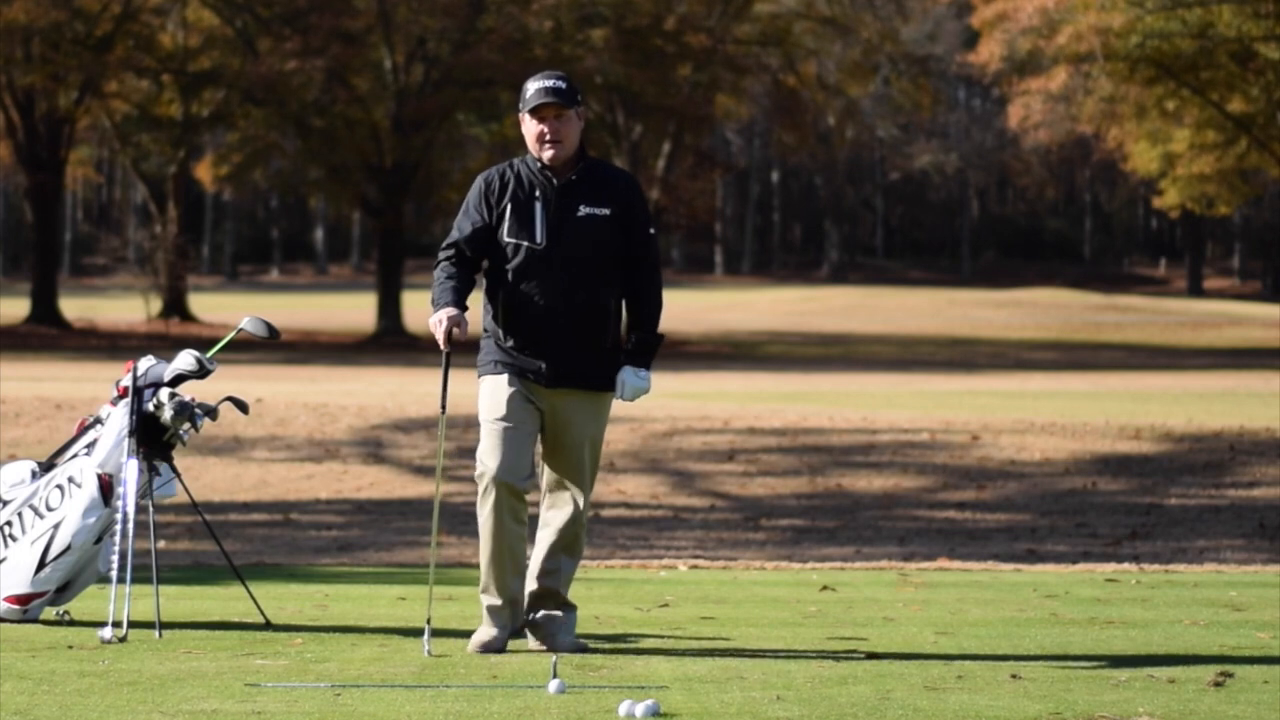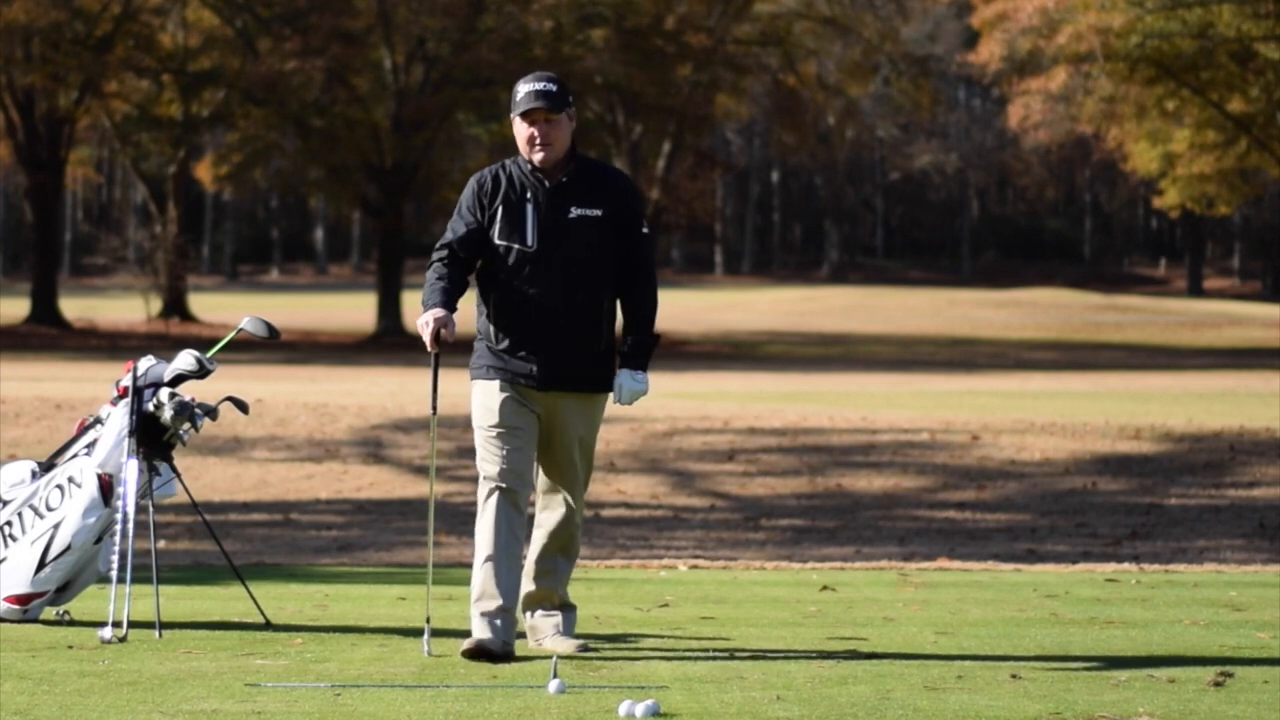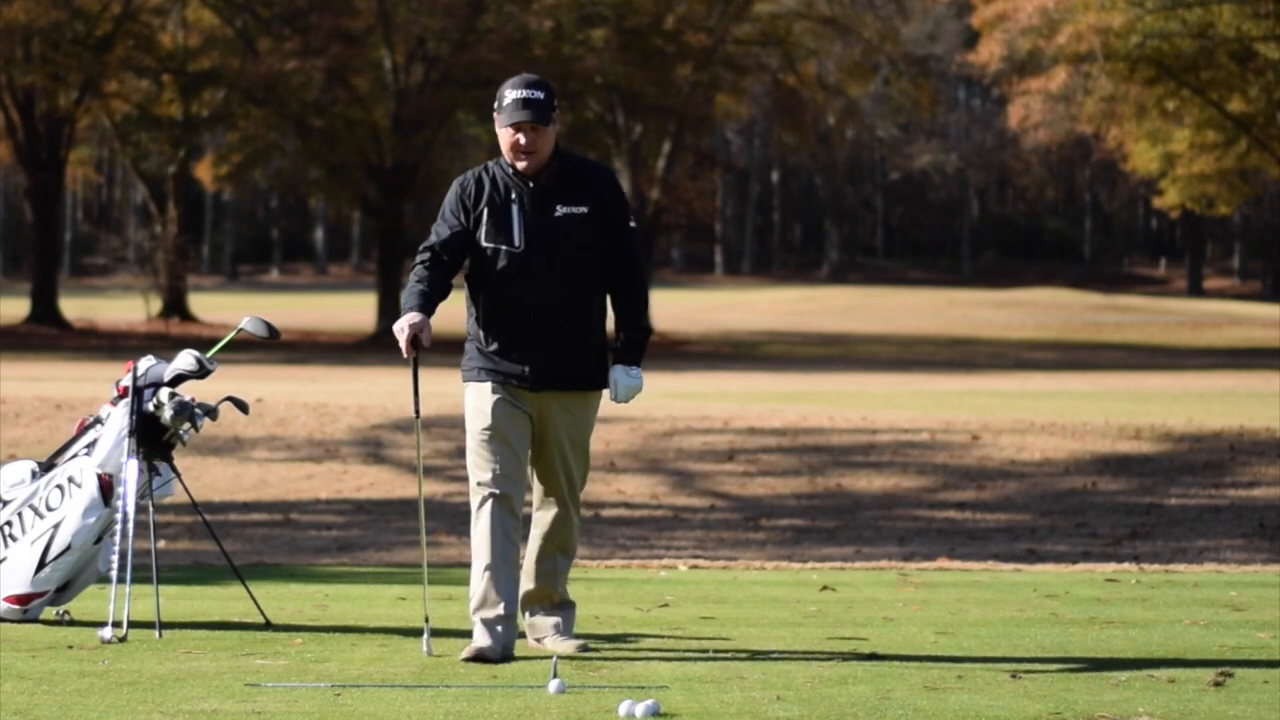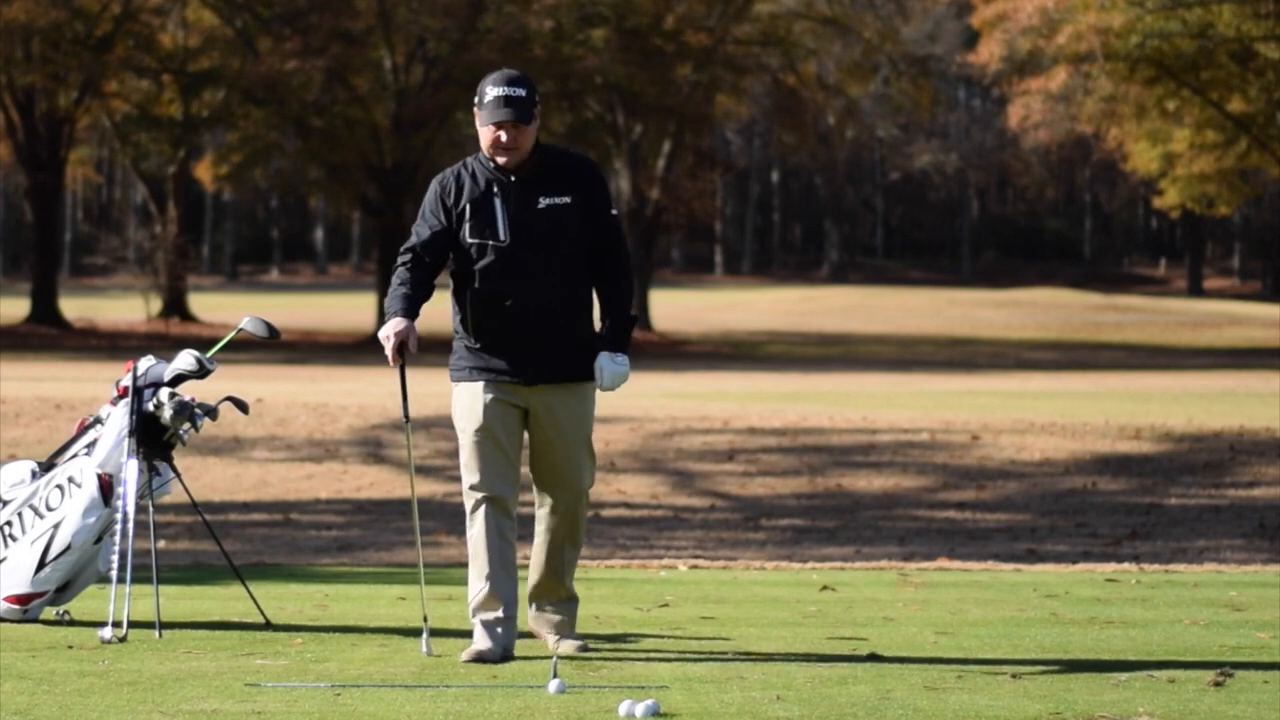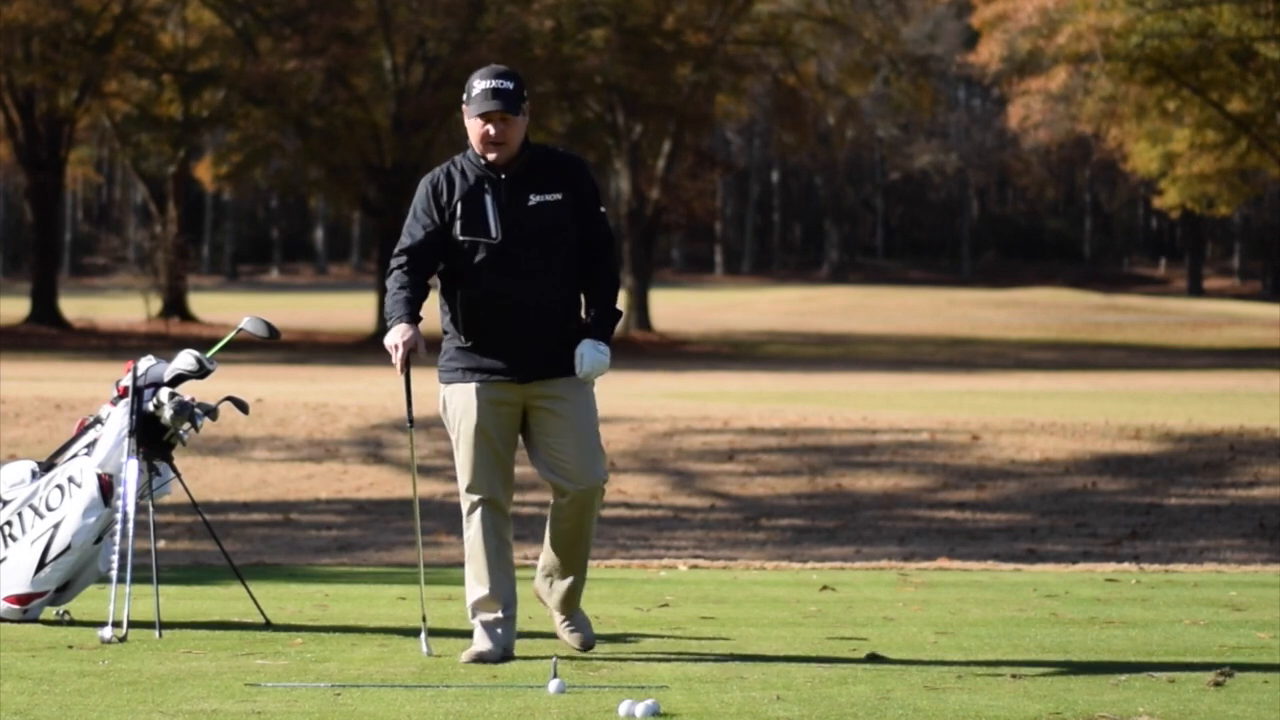
dt=0.2s
person 1, frame 1
left shoulder: (618, 190)
right shoulder: (495, 185)
left elbow: (642, 279)
right elbow: (459, 253)
left wrist: (638, 356)
right wrist: (448, 302)
left hip: (587, 375)
right hip: (510, 365)
left knee: (569, 497)
right knee: (501, 481)
left ankle: (547, 615)
right ankle: (499, 613)
person 1, frame 2
left shoulder: (611, 190)
right shoulder: (489, 186)
left elbow: (637, 279)
right elbow: (453, 253)
left wrist: (635, 357)
right wrist: (438, 303)
left hip: (581, 376)
right hip: (503, 369)
left knee: (564, 497)
right knee: (500, 487)
left ankle: (546, 614)
right ankle: (493, 623)
person 1, frame 3
left shoulder: (596, 186)
right shoulder: (473, 189)
left elbow: (627, 274)
right elbow: (437, 256)
left wrist: (630, 352)
right wrist: (417, 307)
left hip: (575, 376)
right hip: (494, 371)
left knee: (560, 498)
right knee: (494, 493)
left ankle: (546, 613)
right ankle: (493, 626)
person 1, frame 4
left shoulder: (579, 177)
right shoulder: (453, 186)
left elbow: (612, 261)
right elbow: (419, 258)
left wrist: (615, 338)
right wrist: (400, 313)
left hip: (566, 369)
right hip: (484, 369)
left knee: (567, 494)
right knee: (488, 496)
left ankle: (551, 610)
right ankle: (493, 626)
person 1, frame 5
left shoulder: (567, 175)
right shoulder: (442, 186)
left elbow: (600, 256)
right elbow: (409, 263)
left wrist: (598, 329)
right wrist: (402, 319)
left hip: (559, 366)
right hip: (475, 368)
left knee: (583, 480)
right knee: (483, 498)
left ankle: (560, 589)
right ankle: (493, 626)
